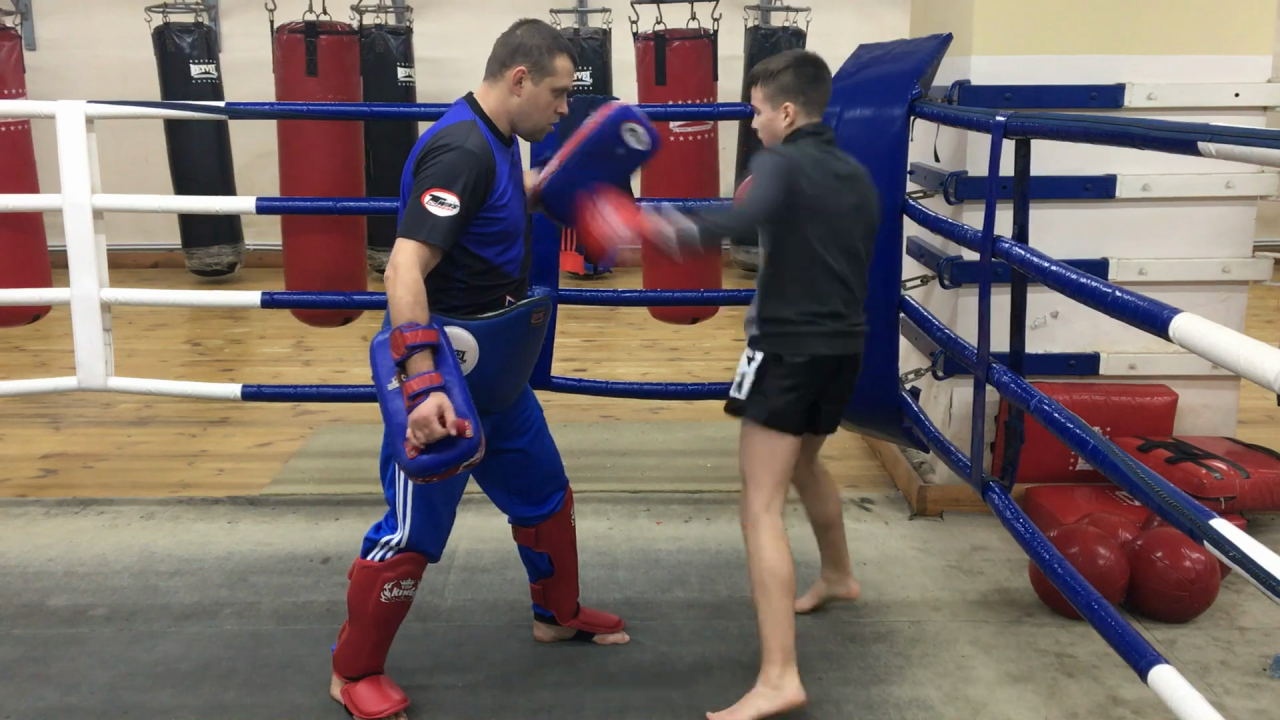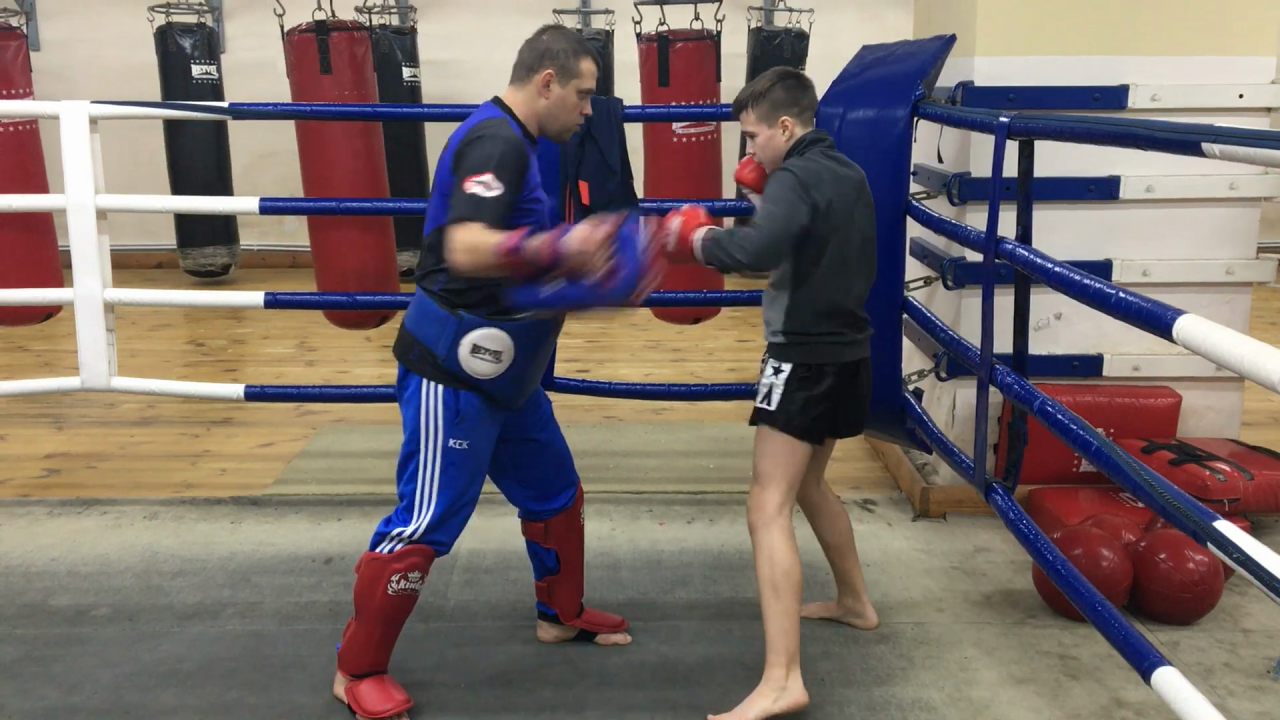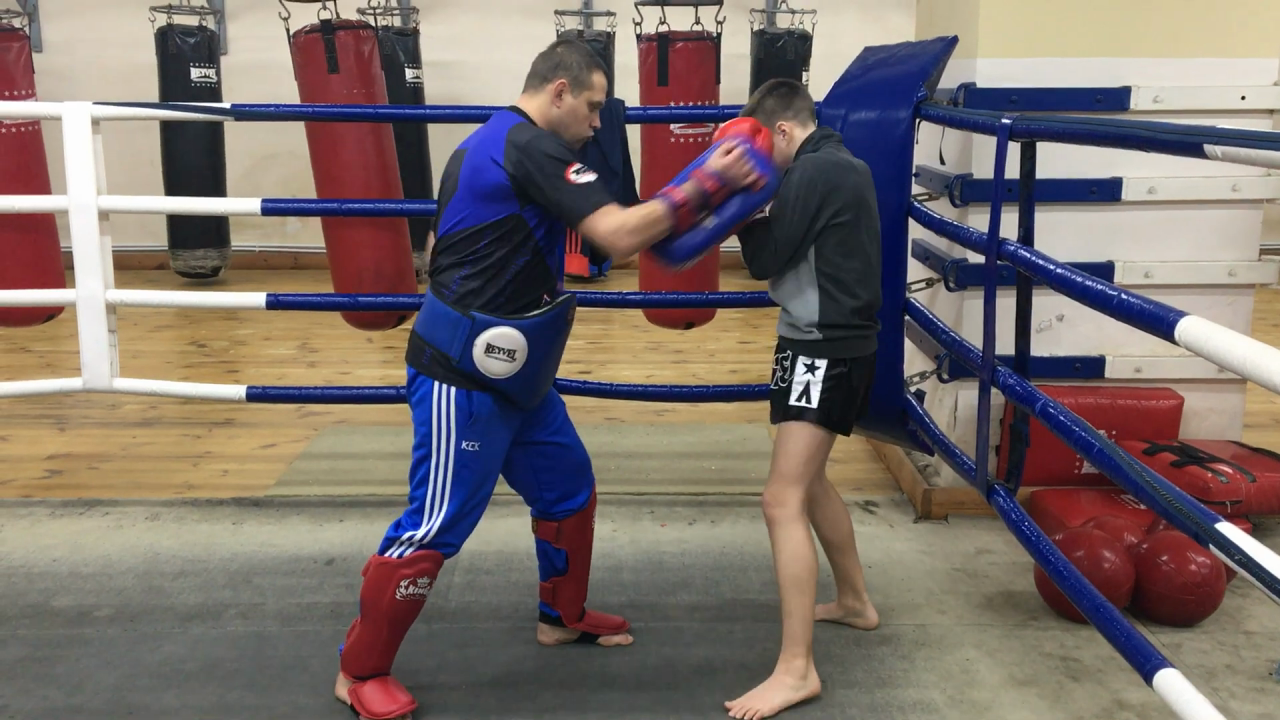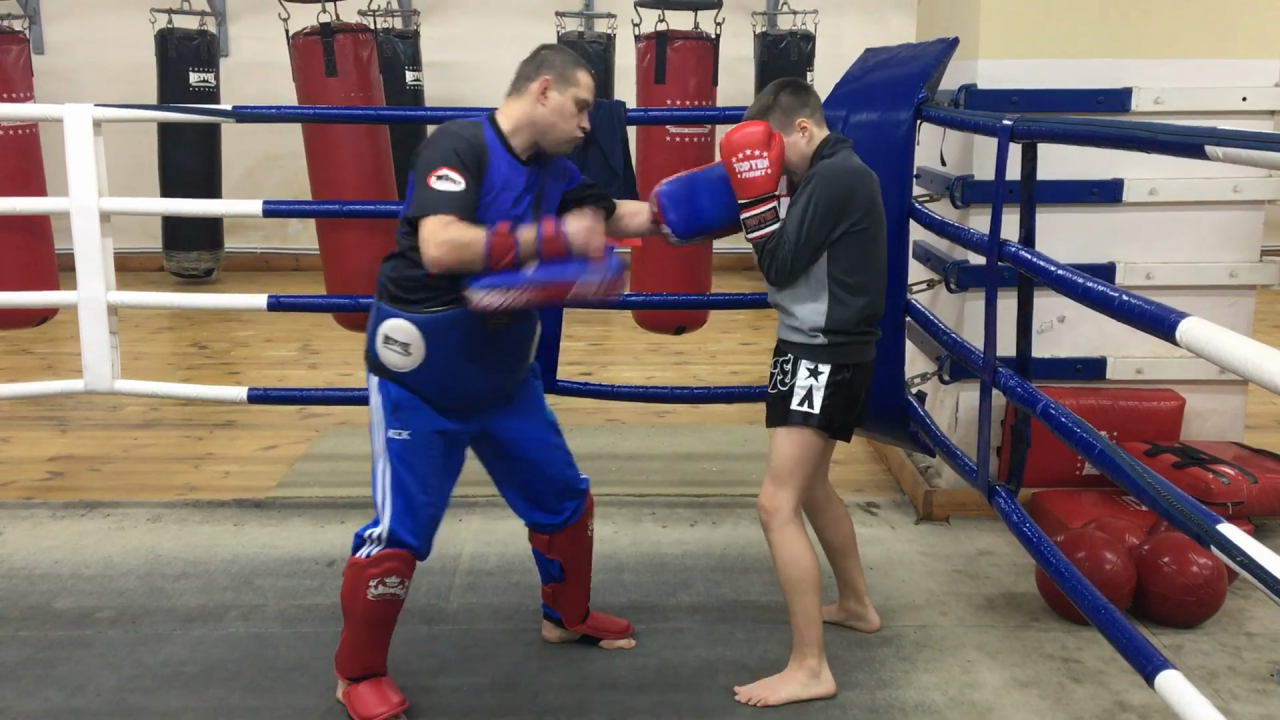
dt=0.3s
person 1, frame 1
left shoulder: (493, 139)
right shoulder: (461, 150)
left elbow: (521, 199)
right elbow: (403, 270)
right wrist: (426, 386)
right hip: (443, 375)
left knee: (543, 491)
right knee: (414, 530)
left ankle: (559, 614)
person 1, frame 2
left shoulder: (511, 139)
right shoulder: (494, 142)
right elbow: (465, 251)
left wrist: (572, 245)
right wrist: (559, 248)
left hip: (499, 368)
right hip: (455, 365)
left knee: (554, 489)
right knee: (426, 523)
left ankle: (561, 614)
person 1, frame 3
left shoulder: (482, 145)
right shoulder: (534, 149)
left elbow: (443, 247)
right elbow: (616, 231)
right wrist: (709, 182)
left hip: (512, 366)
right hip: (463, 369)
left knee: (568, 489)
right knee: (437, 524)
left ankle: (563, 615)
person 1, frame 4
left shoulder: (551, 170)
right shoulder: (457, 145)
left elbow: (616, 219)
right elbow: (439, 249)
right wrist: (552, 237)
left hip: (503, 376)
right hip: (422, 372)
left knee: (561, 497)
right knee: (400, 532)
left ankle: (568, 615)
person 2, frame 1
left shoulder: (786, 165)
right shoulder: (857, 178)
left elbow: (733, 225)
left wrist: (638, 225)
left hip: (788, 351)
right hip: (841, 348)
left knee: (763, 507)
right knee: (803, 464)
right ankle: (838, 574)
person 2, frame 2
left shoulder: (797, 178)
right shoulder: (847, 175)
left elbow: (754, 250)
left wrist: (691, 236)
left hip: (806, 360)
right hip: (846, 354)
left knee: (767, 510)
right knee: (807, 483)
right ankle: (854, 601)
person 2, frame 3
left shoulder: (816, 169)
right shoulder: (843, 168)
left elbow: (765, 259)
left hip: (825, 352)
right hip: (833, 346)
left knee: (783, 502)
right knee: (810, 482)
right ankle: (854, 602)
person 2, frame 4
left shoulder: (832, 176)
right shoulder: (844, 173)
left elbow: (781, 266)
right elbow: (802, 257)
left wrist: (757, 194)
right wrist: (768, 195)
left hip: (824, 357)
right hip: (825, 351)
left knee: (777, 504)
right knee: (810, 485)
left ankle: (809, 666)
right ankle: (856, 604)
